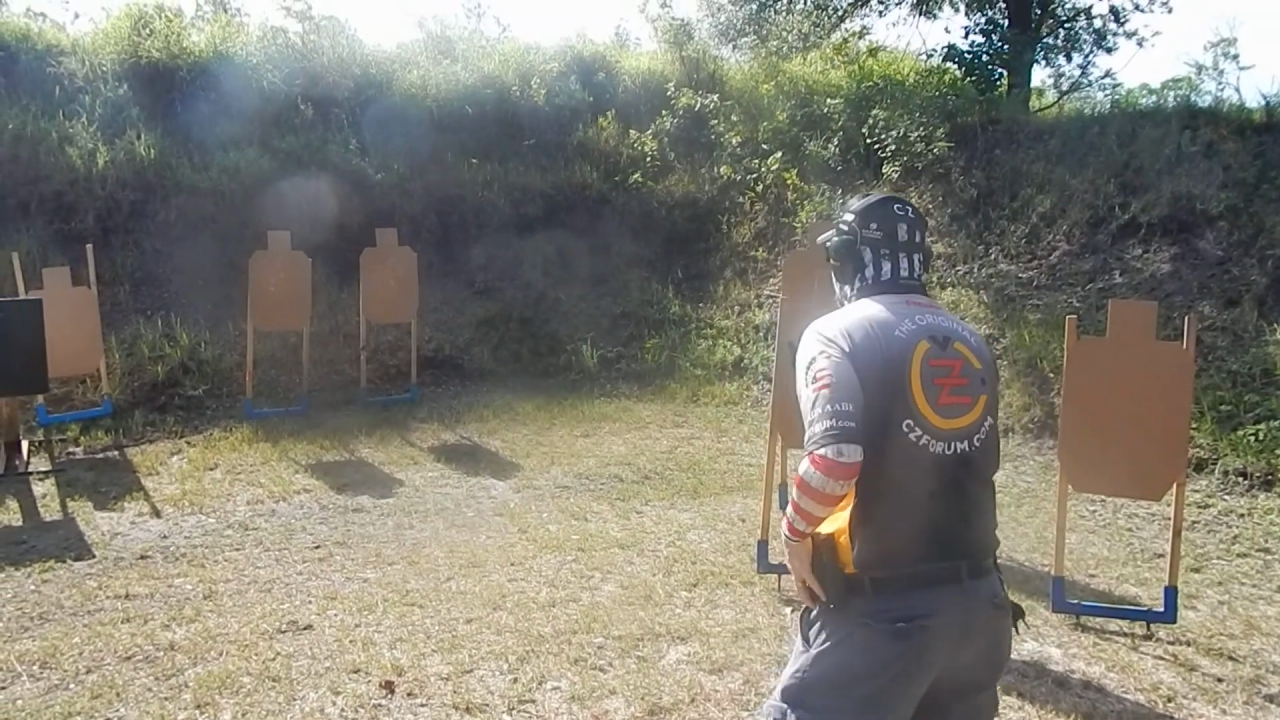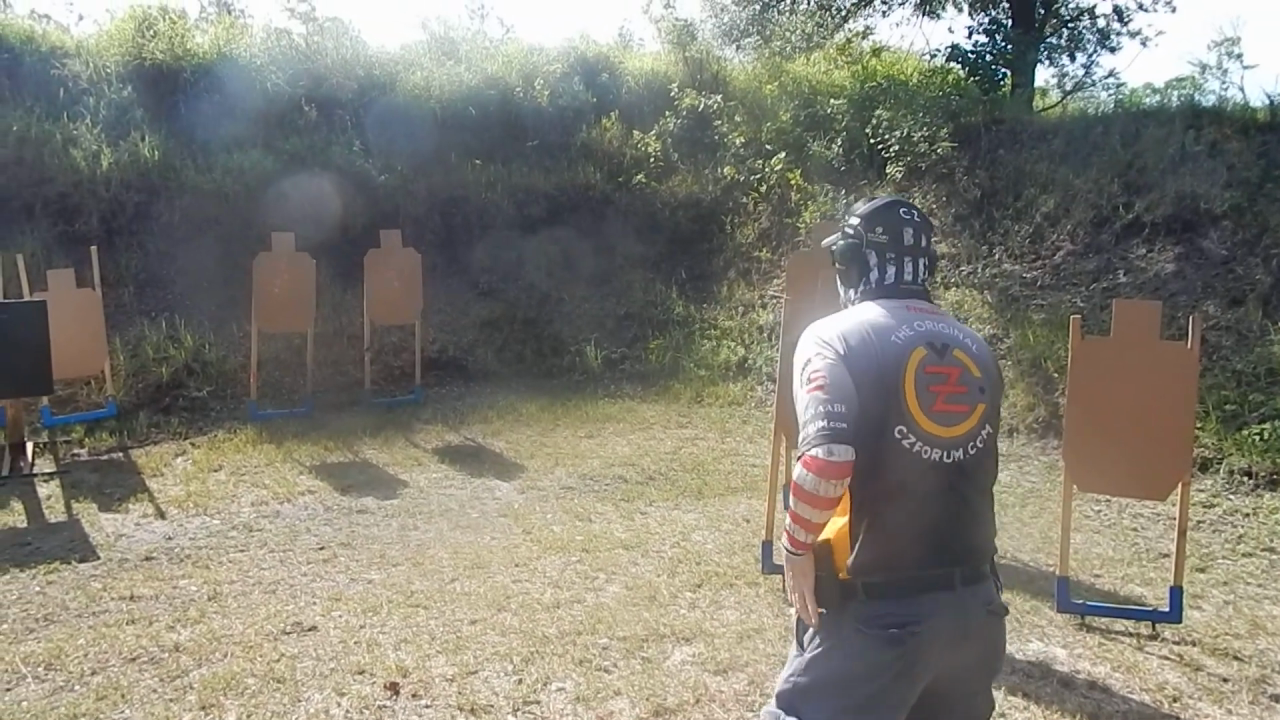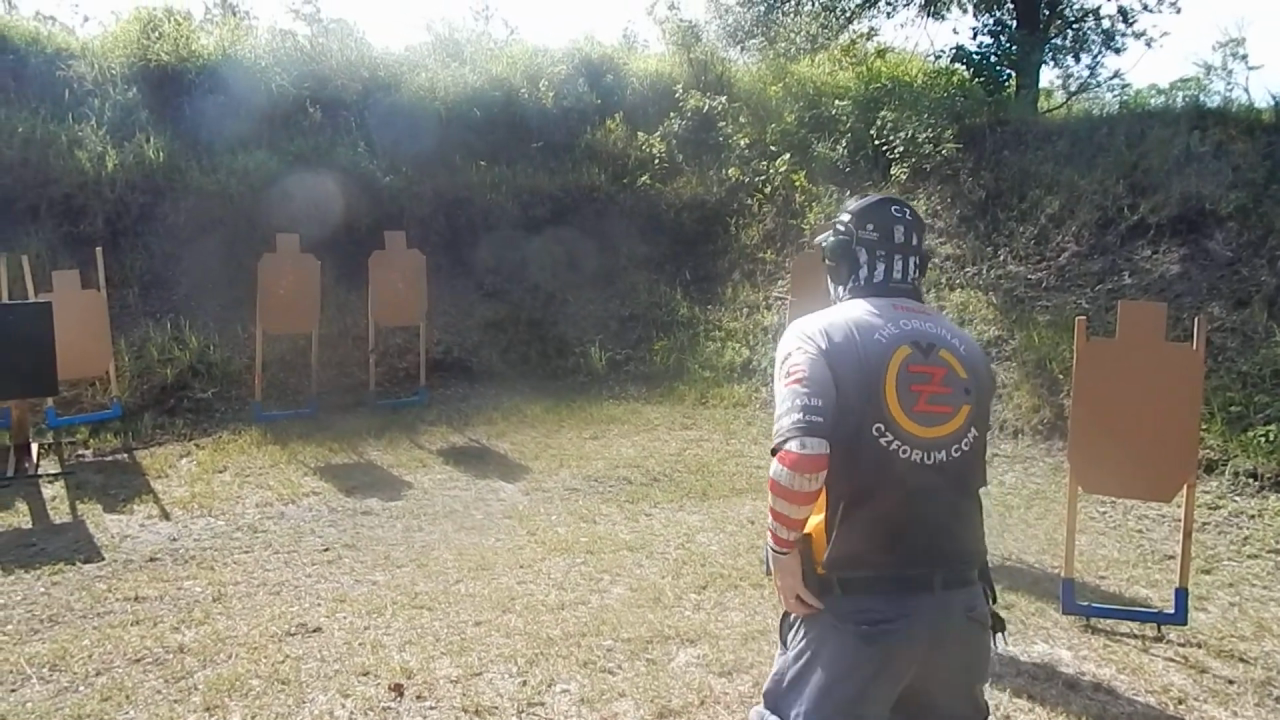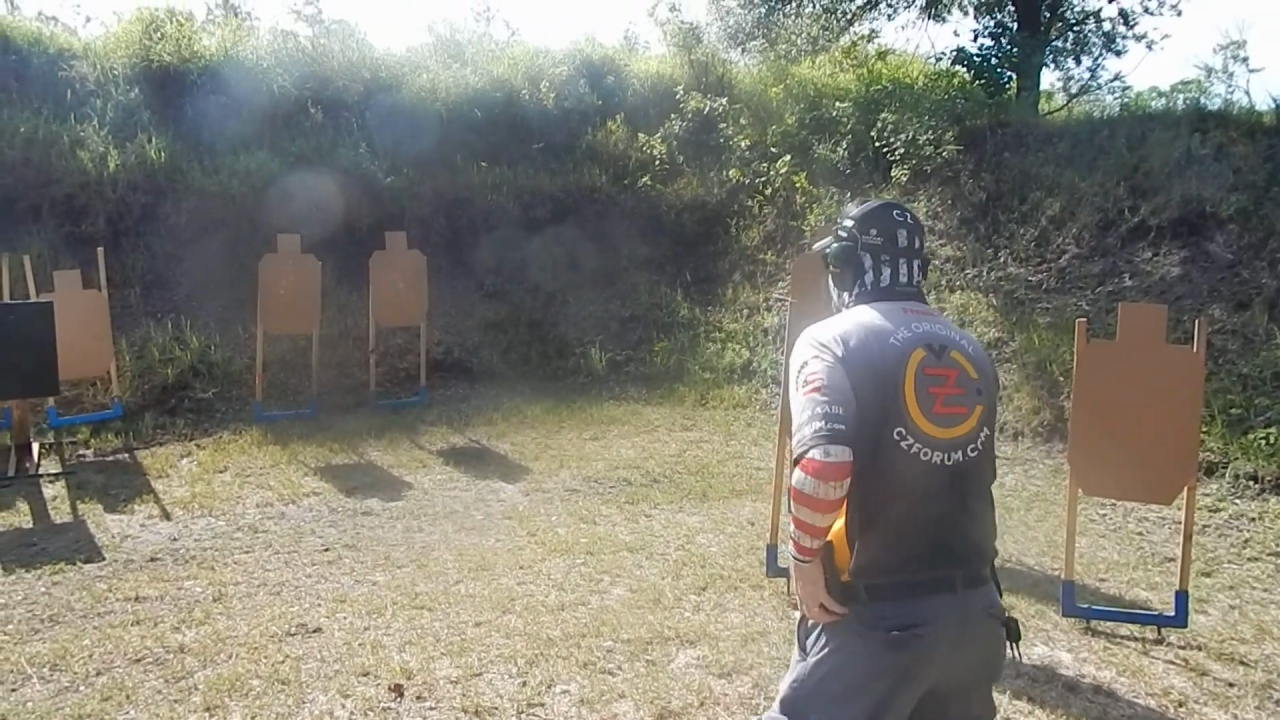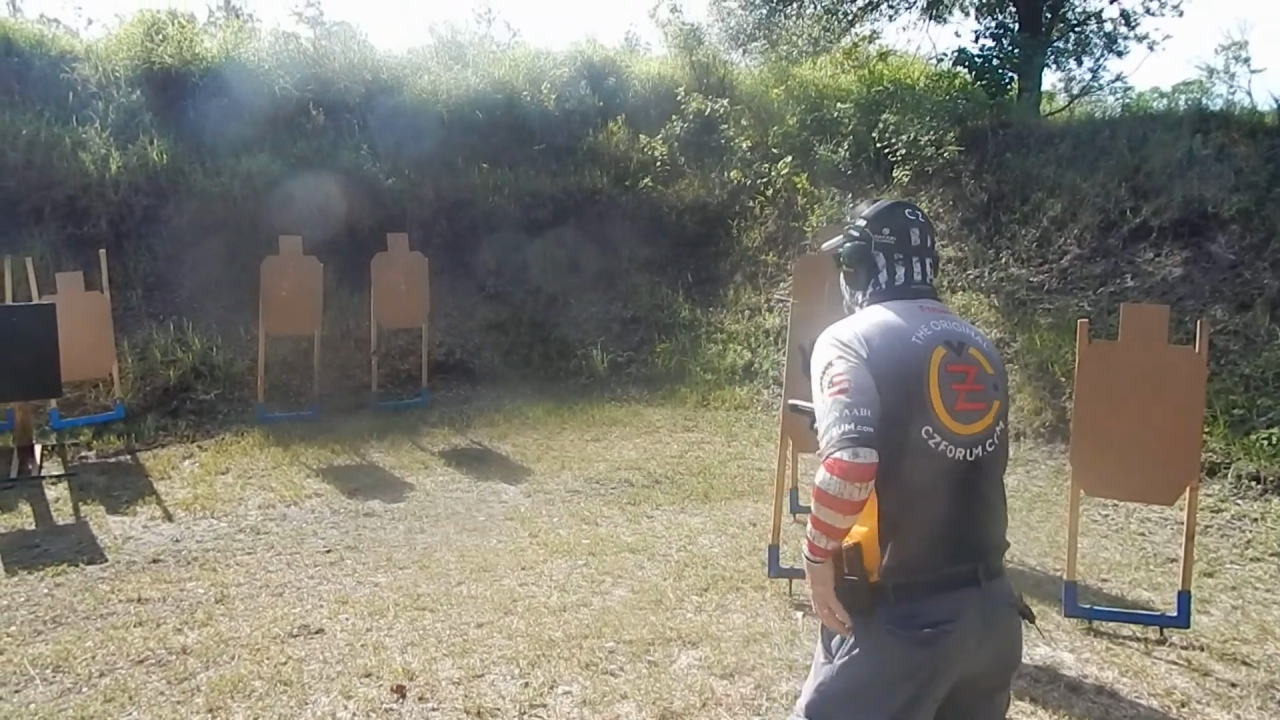
dt=0.2s
person 1, frame 1
left shoulder: (837, 334)
right shoulder: (971, 342)
left elbow: (834, 463)
right elbow: (971, 458)
left wrist: (795, 531)
left hip: (880, 606)
right hip: (976, 595)
person 1, frame 2
left shoulder: (835, 338)
right shoulder: (976, 349)
left elbow: (825, 464)
right elbow: (972, 465)
left wrist: (798, 547)
left hip: (878, 611)
right hip: (972, 600)
person 1, frame 3
left shoulder: (818, 335)
right shoulder: (968, 349)
left elbow: (800, 459)
right elbow: (965, 468)
left wrist: (781, 546)
left hip: (859, 609)
right hip: (959, 603)
person 1, frame 4
left shoulder: (831, 339)
right shoulder: (971, 350)
left elbow: (823, 466)
right elbow: (966, 462)
left wrist: (804, 555)
left hip: (876, 613)
right hip: (972, 605)
person 1, frame 5
left shoulder: (853, 339)
right shoulder: (980, 346)
left elbow: (850, 468)
left wrist: (818, 555)
left hip: (899, 613)
right hip: (989, 599)
